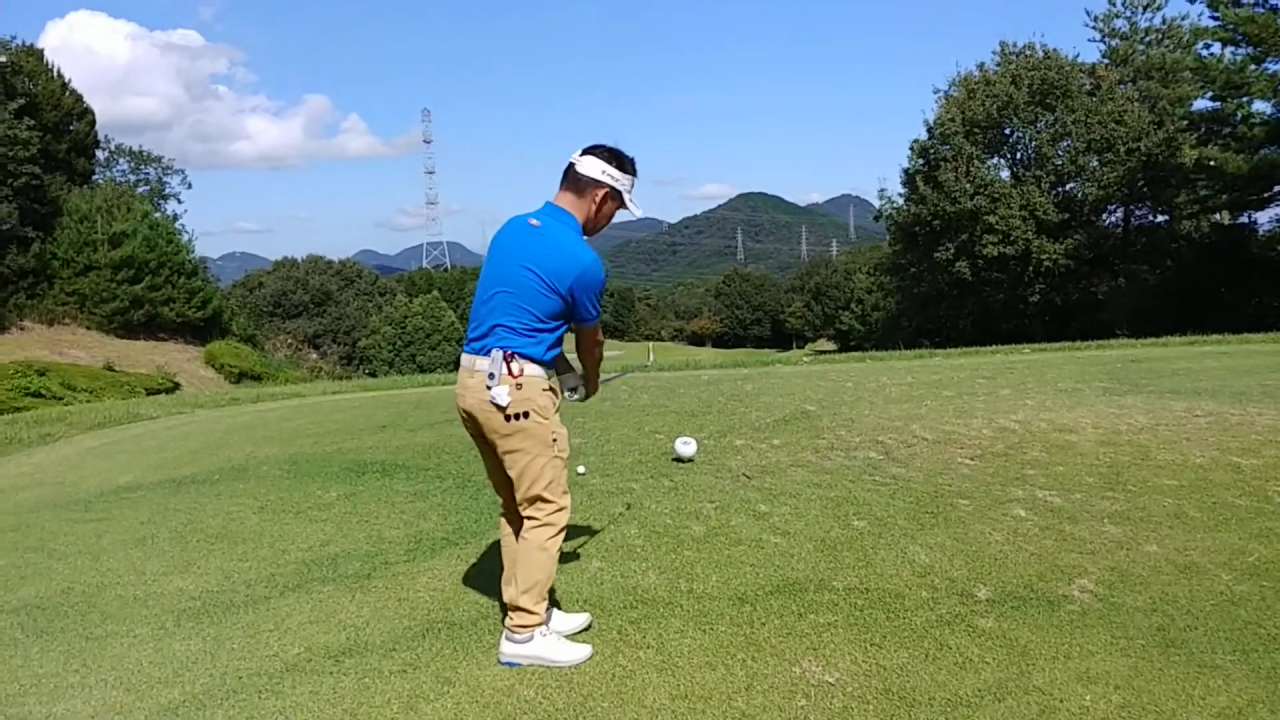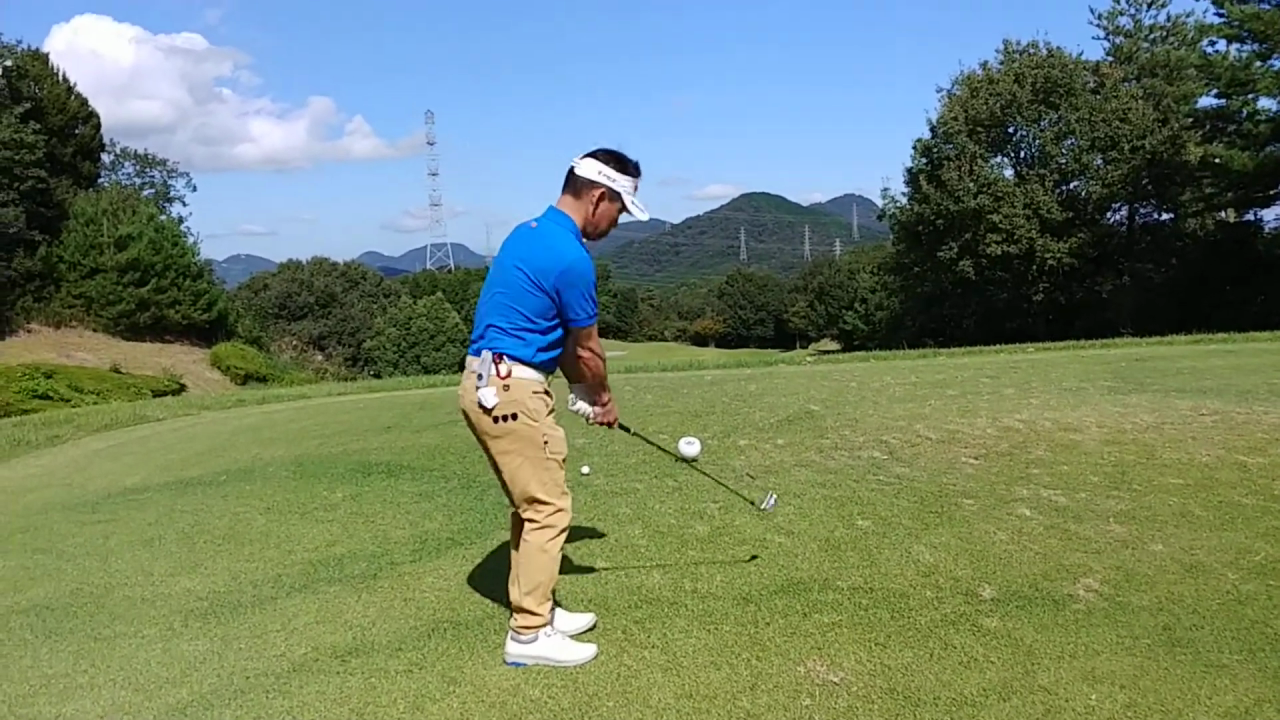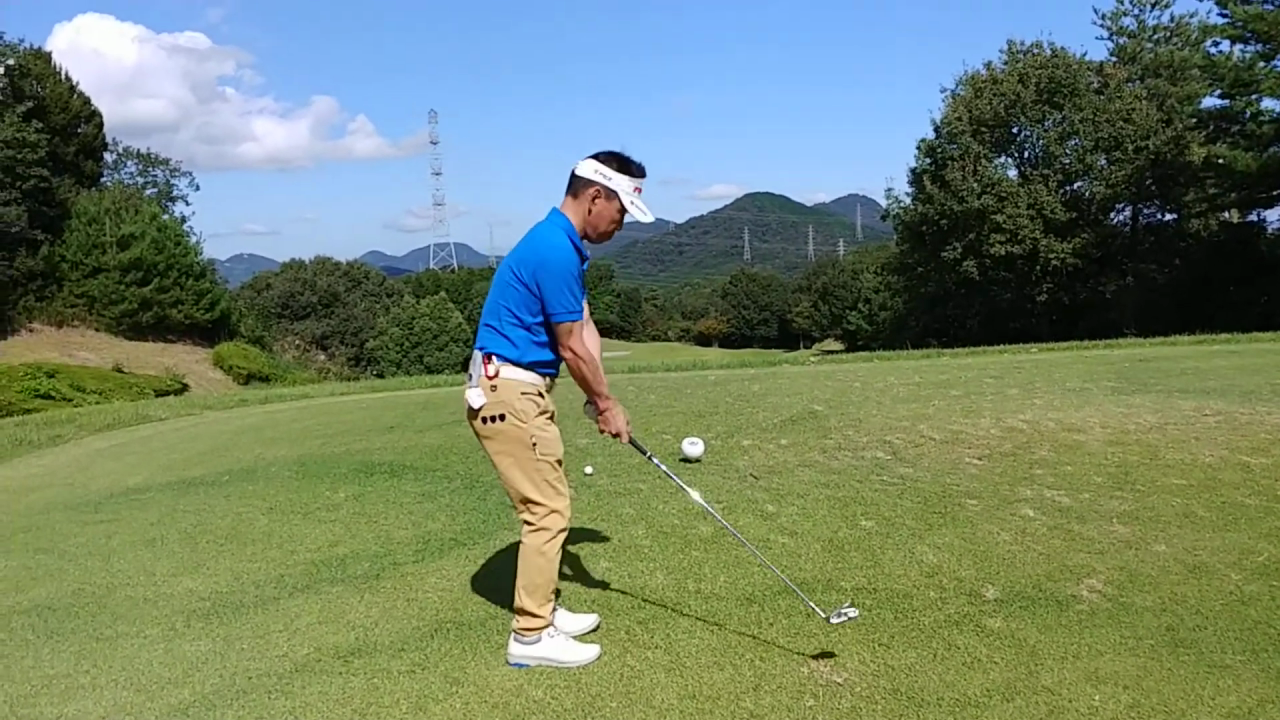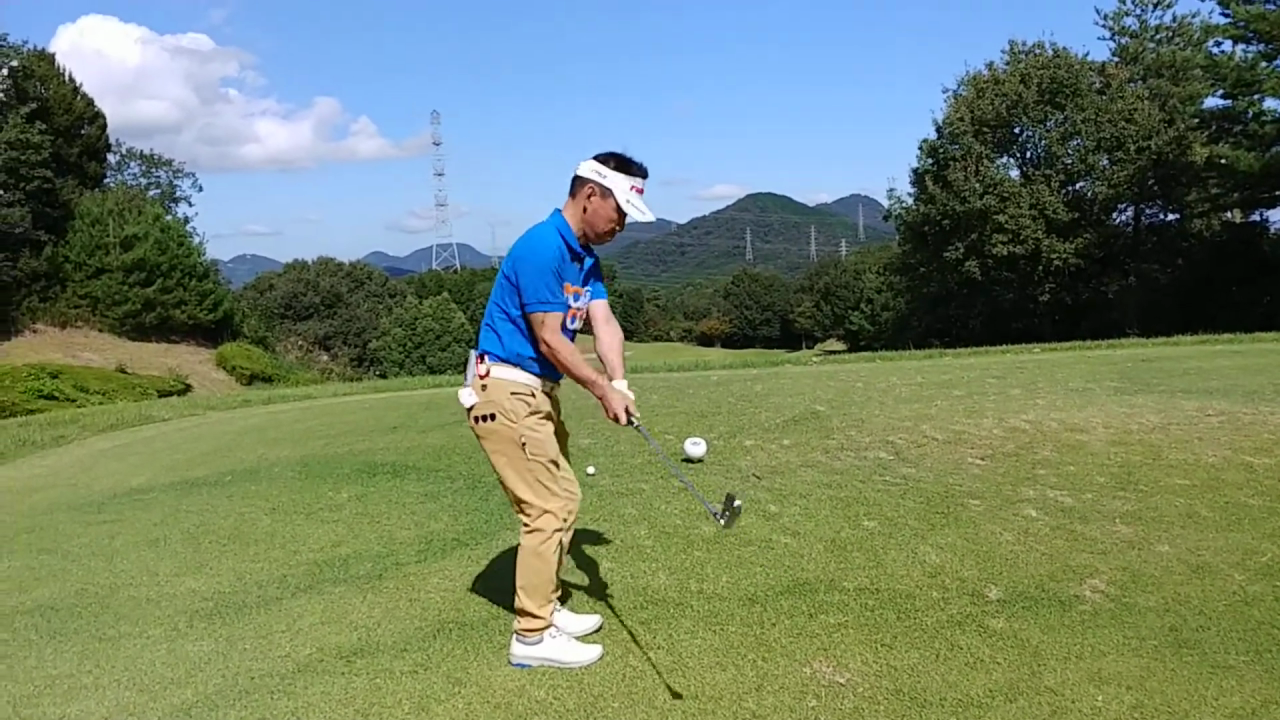
dt=0.1s
person 1, frame 1
left shoulder: (514, 229)
right shoulder: (581, 260)
right elbow: (590, 341)
left wrist: (561, 373)
right wrist: (587, 381)
left hip: (479, 380)
right hip: (515, 387)
left knee: (520, 505)
right knee: (546, 508)
left ankle: (529, 608)
right ankle: (523, 634)
person 1, frame 2
left shoulder: (527, 233)
right shoulder: (571, 258)
right elbow: (587, 348)
left wrist: (578, 389)
right wrist: (602, 398)
left hip: (486, 383)
right hip: (513, 389)
left knee: (529, 506)
right knee: (546, 510)
left ankle: (535, 609)
right ankle: (527, 634)
person 1, frame 3
left shoulder: (570, 250)
right shoulder: (554, 250)
left elbow: (585, 333)
right elbow: (570, 345)
left wrist: (602, 400)
right wrist: (606, 406)
left hip: (519, 390)
right hip: (509, 391)
left knee: (545, 506)
right knee: (547, 511)
left ankle: (541, 608)
right ankle: (531, 636)
person 1, frame 4
left shoulder: (585, 259)
right shoulder: (543, 247)
left elbow: (604, 324)
right elbow: (549, 339)
left wrist: (619, 384)
right wrist: (602, 389)
left hip: (528, 392)
right hip: (505, 391)
left knee: (561, 503)
right knee: (545, 511)
left ankle: (544, 608)
right ankle: (532, 636)
